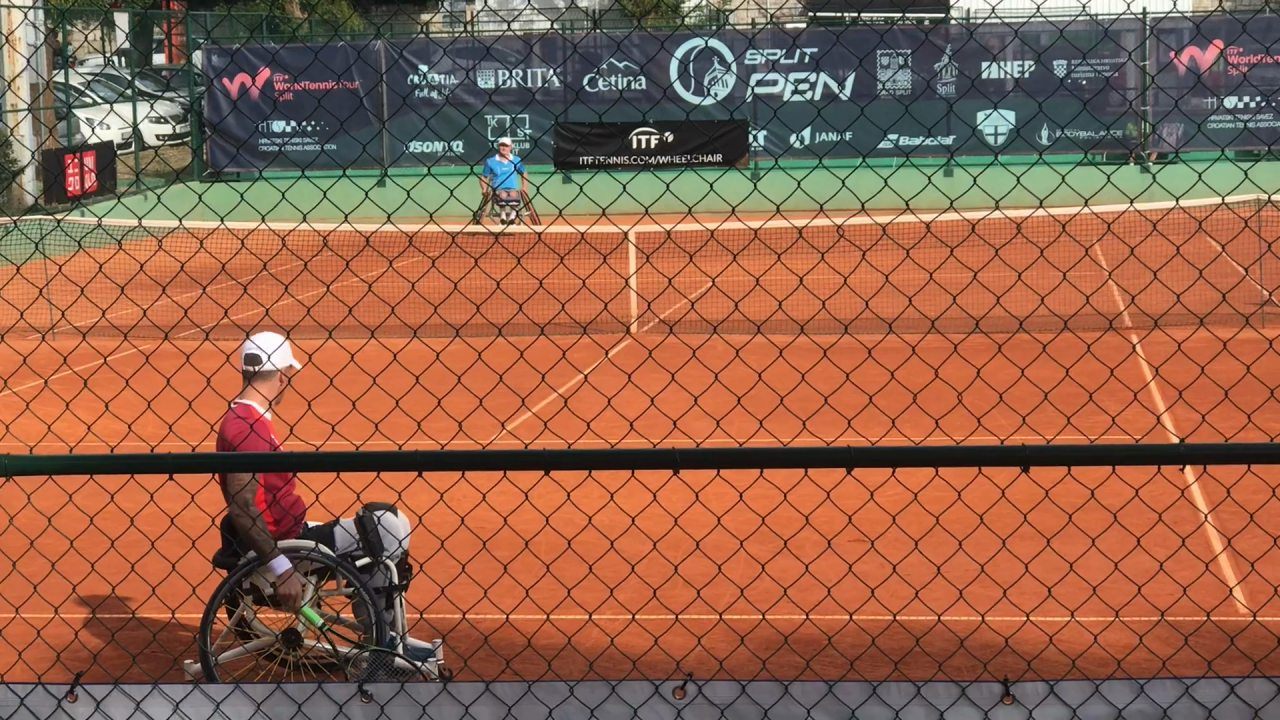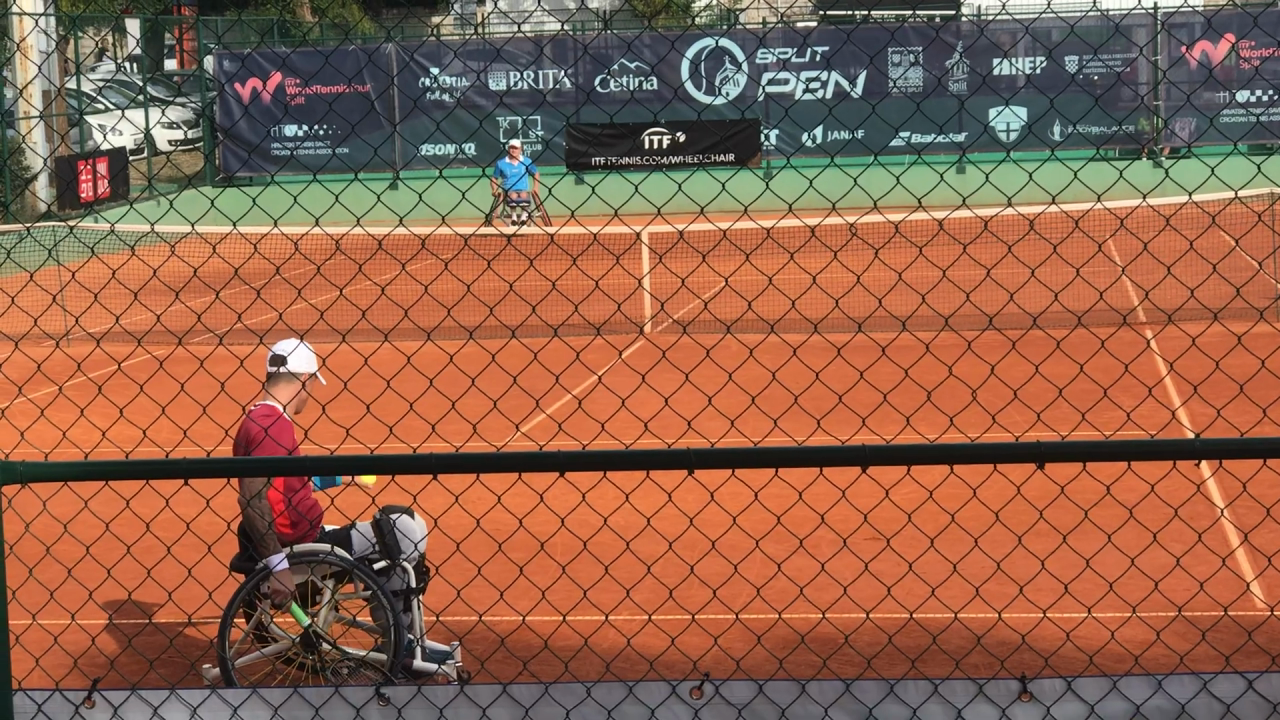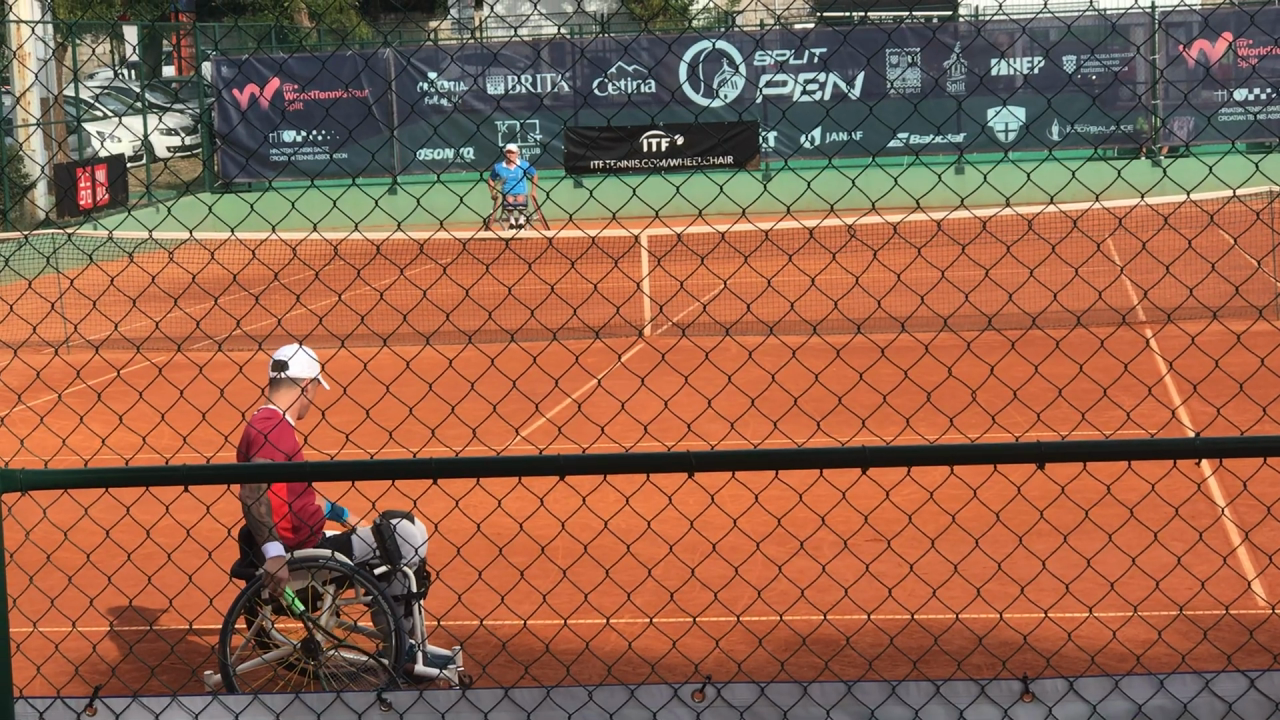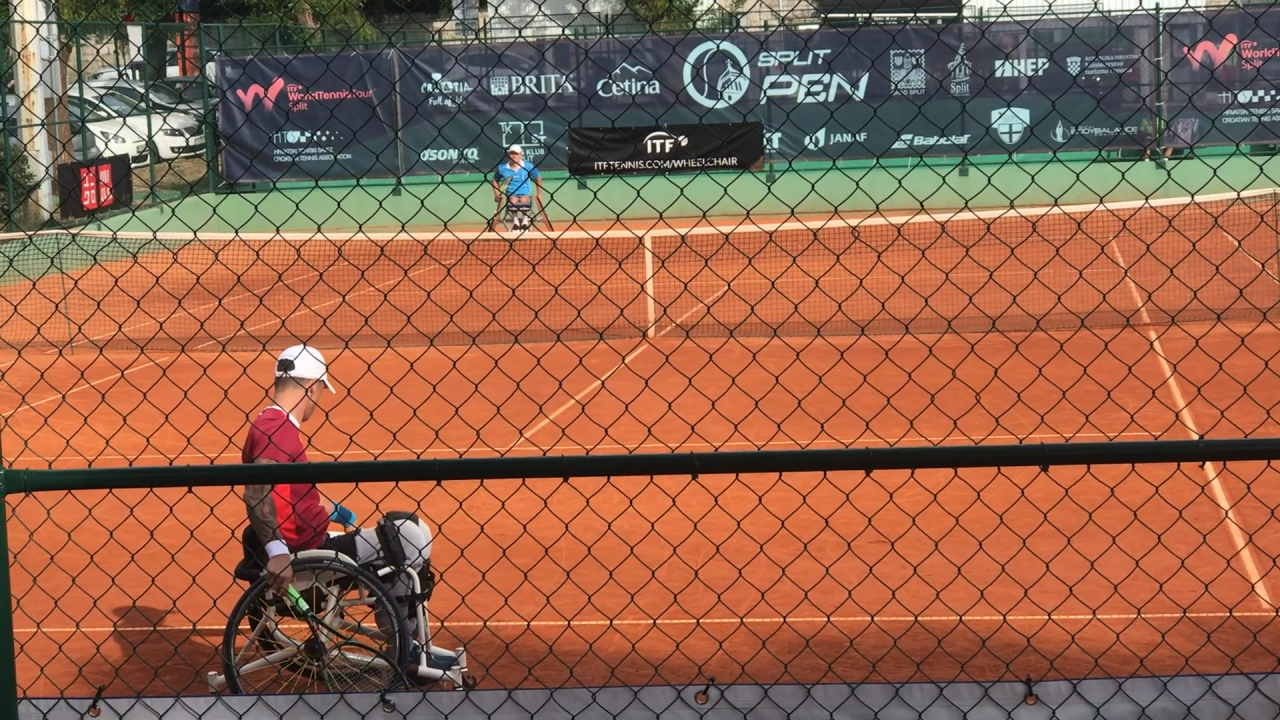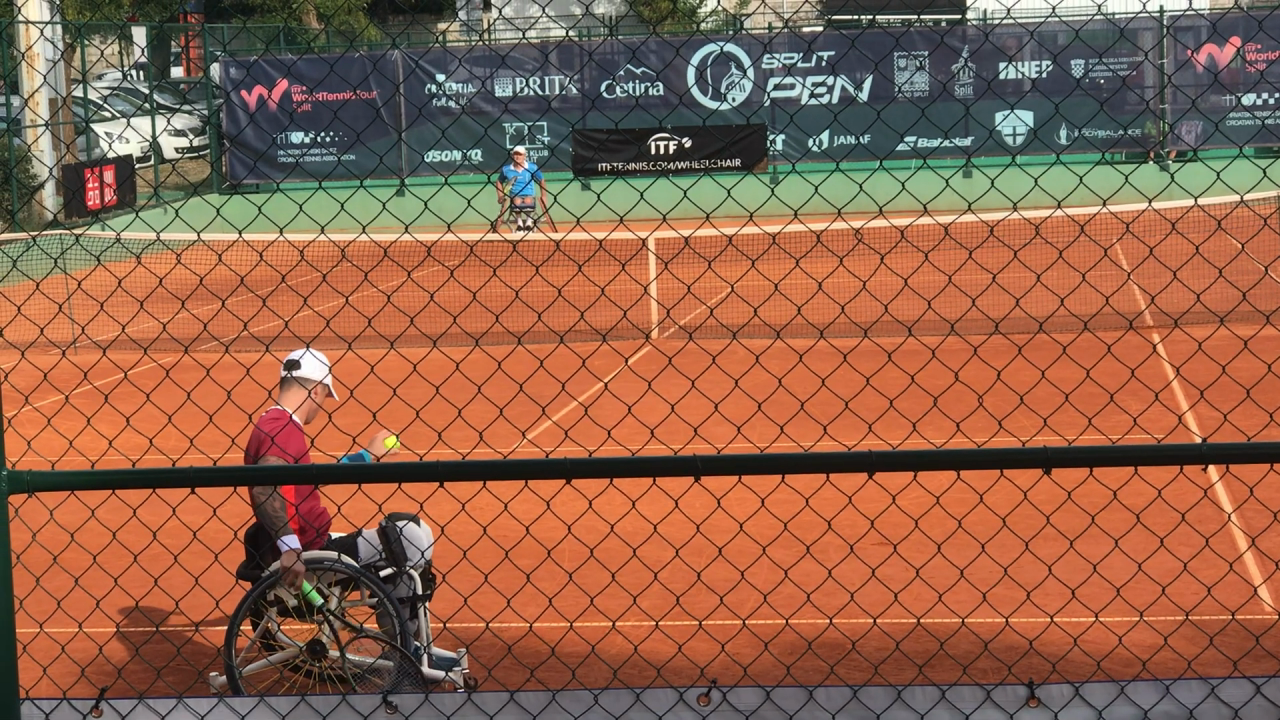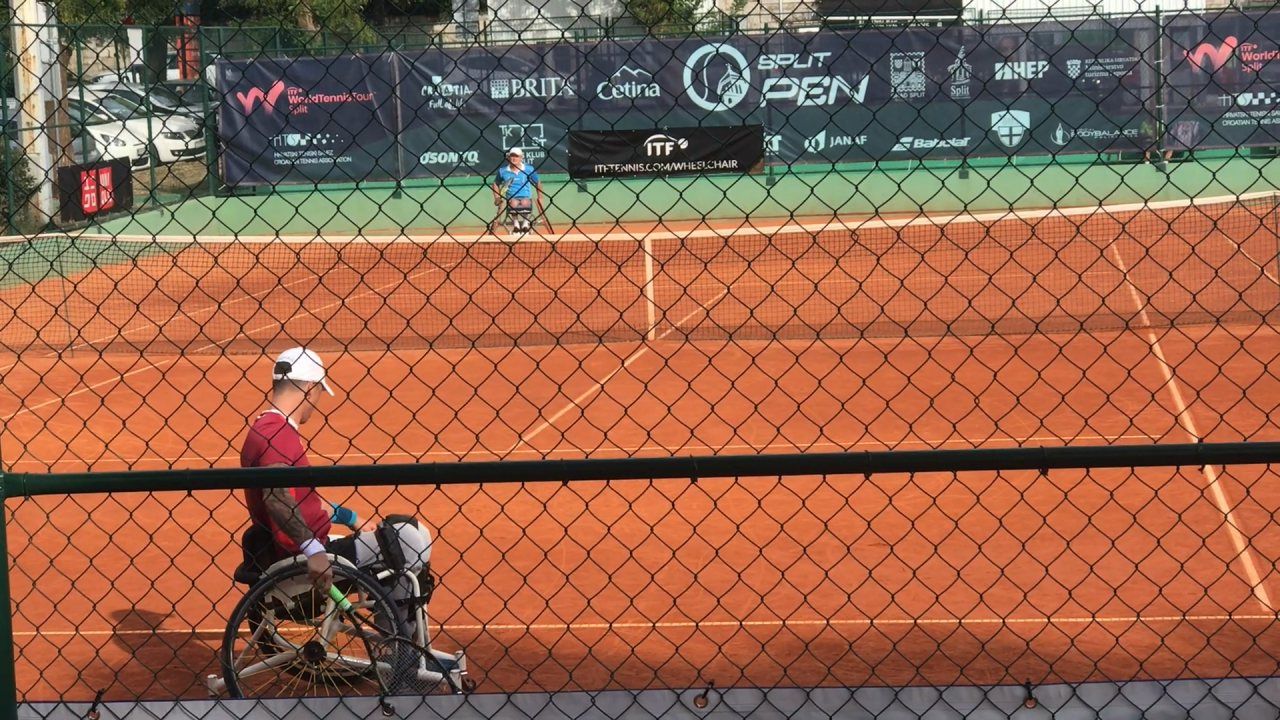
dt=0.5s
person 1, frame 1
left shoulder: (248, 418)
right shoulder: (247, 426)
right elbow: (242, 508)
right wrist: (282, 568)
left hip: (289, 533)
right hip: (282, 543)
left knee: (382, 521)
right knee: (389, 526)
person 1, frame 2
left shoulder: (261, 419)
right shoulder: (271, 423)
right elbow: (252, 496)
left wrist: (336, 477)
right wrist: (278, 562)
left hip: (295, 541)
right hip: (299, 544)
right knee: (405, 528)
left ankle: (403, 639)
person 1, frame 3
left shoulder: (268, 423)
right shoulder: (274, 427)
right elbow: (253, 493)
left wrist: (343, 516)
right wrist: (274, 553)
left hip: (301, 546)
right hip: (300, 553)
right knee: (408, 534)
person 1, frame 4
left shoulder: (276, 424)
right shoulder: (278, 427)
right elbow: (256, 493)
left wrist: (348, 518)
right wrist: (277, 551)
left hip: (308, 545)
right hip: (305, 553)
right knee: (413, 533)
left ankle: (407, 647)
right ankle: (407, 649)
person 1, frame 5
left shoulder: (277, 424)
right shoulder: (282, 427)
right elbow: (264, 490)
left wrist: (366, 456)
right wrist: (290, 546)
left hip: (309, 547)
right hip: (307, 554)
left knee: (404, 533)
right knee: (414, 535)
person 1, frame 6
left shoulder: (265, 429)
right shoulder: (279, 434)
right elbow: (276, 495)
left wrist: (351, 521)
right wrist: (313, 550)
left hip: (301, 553)
right hip: (301, 559)
right knee: (413, 537)
